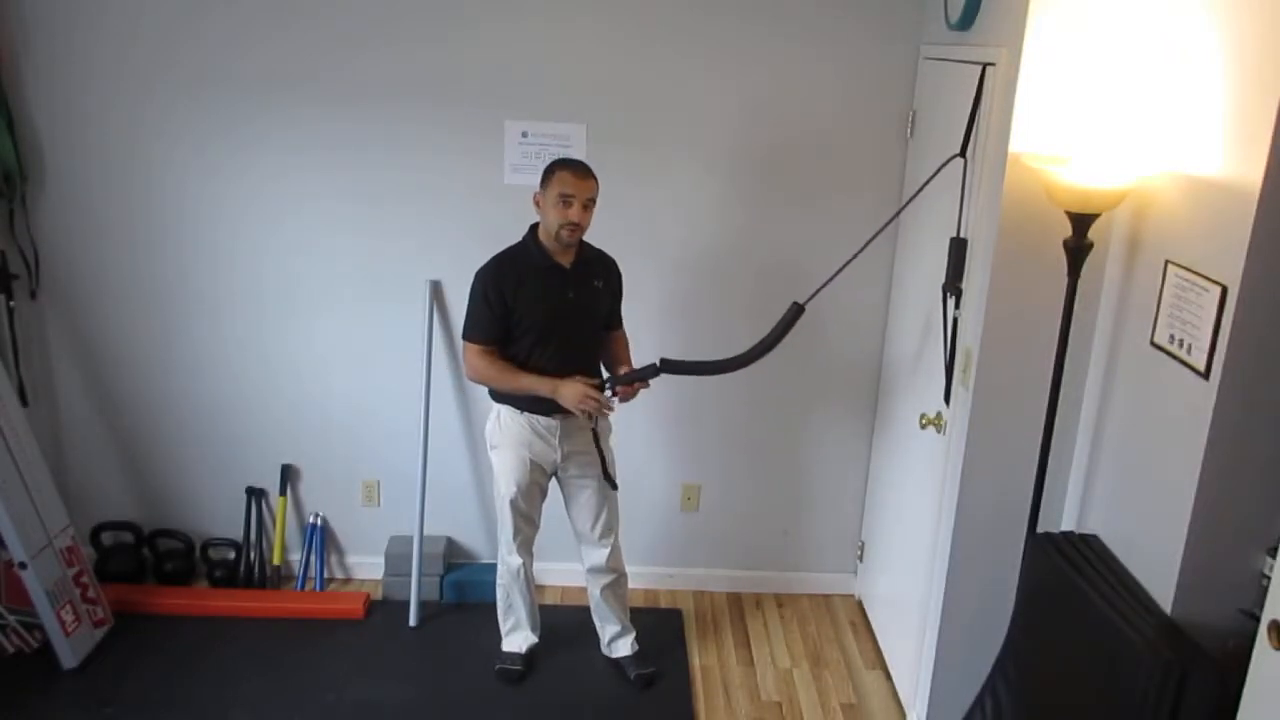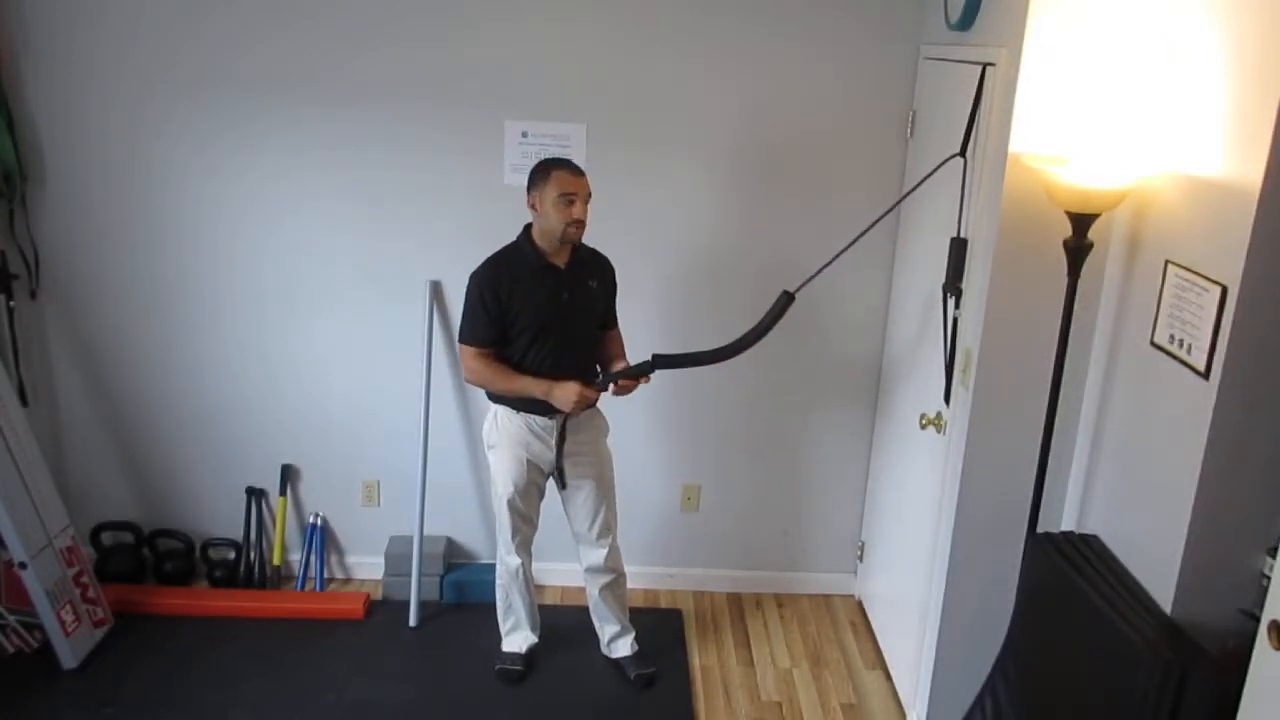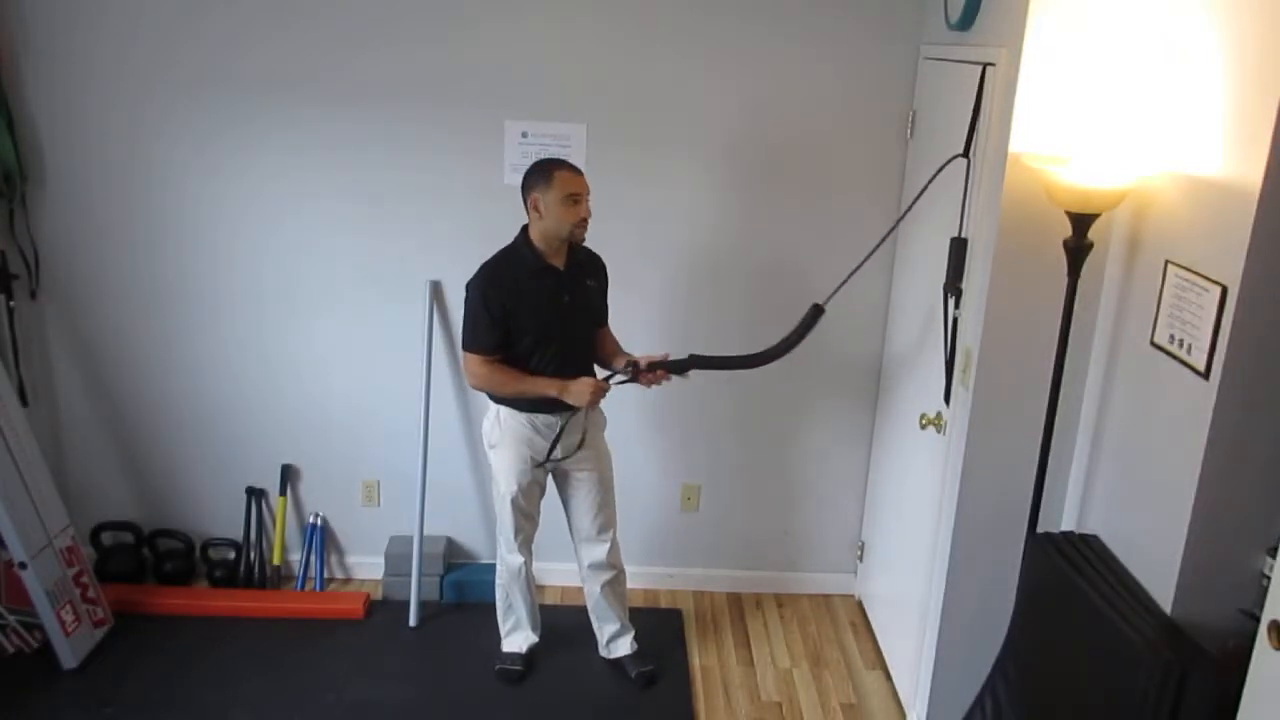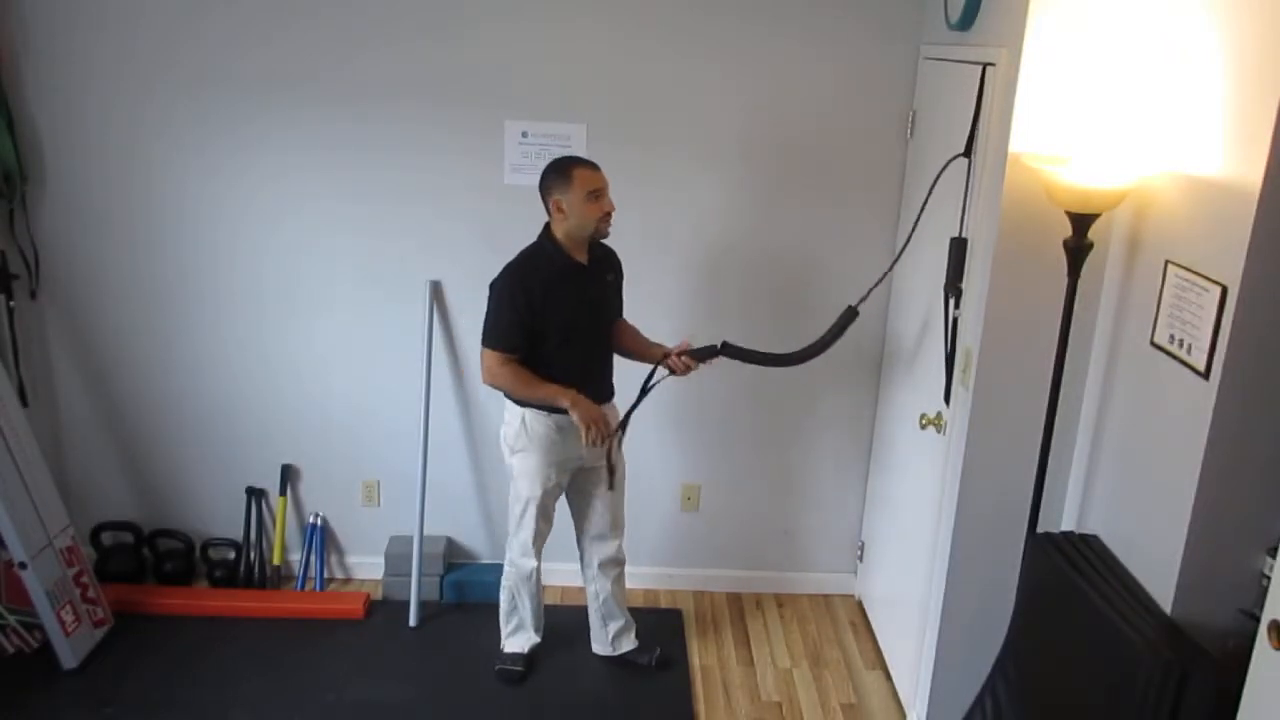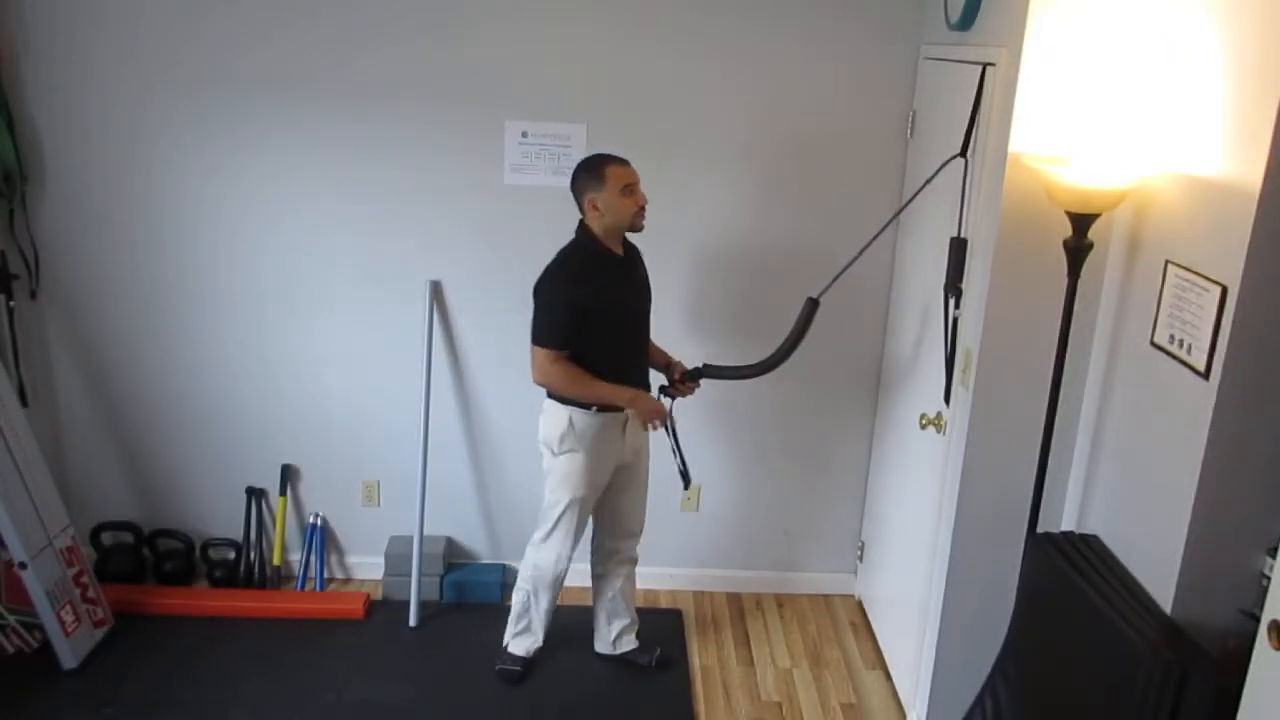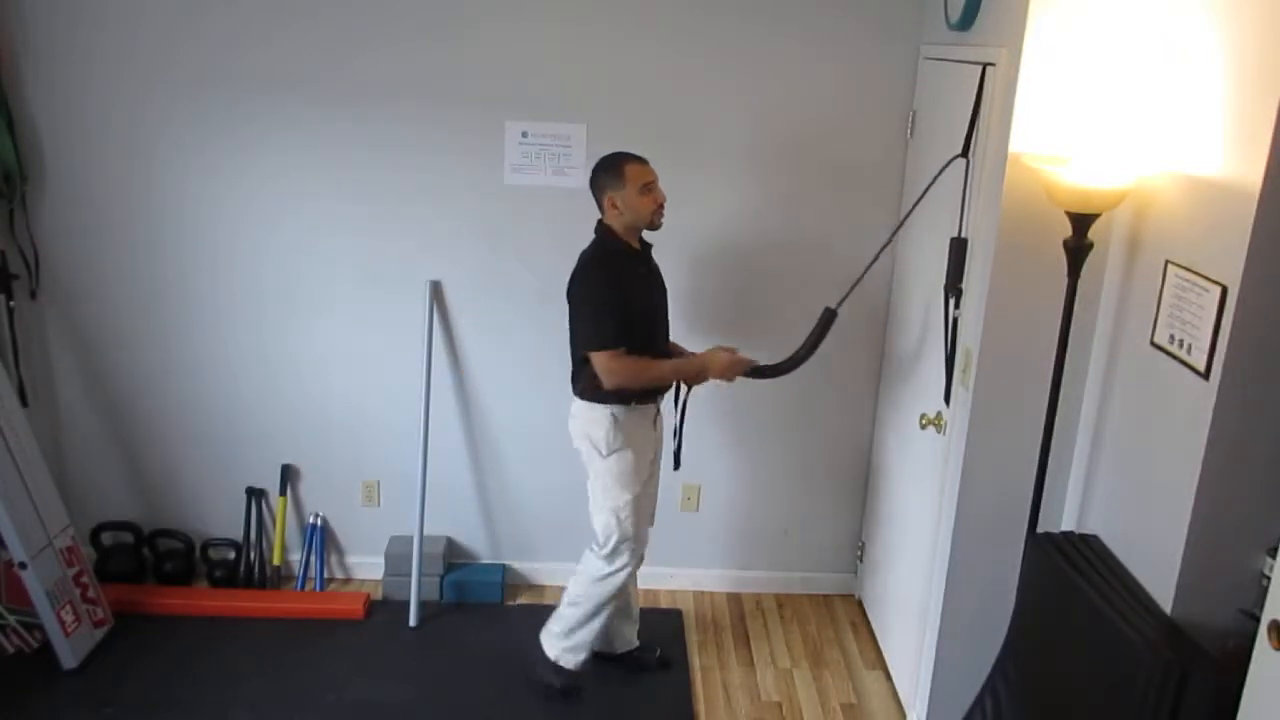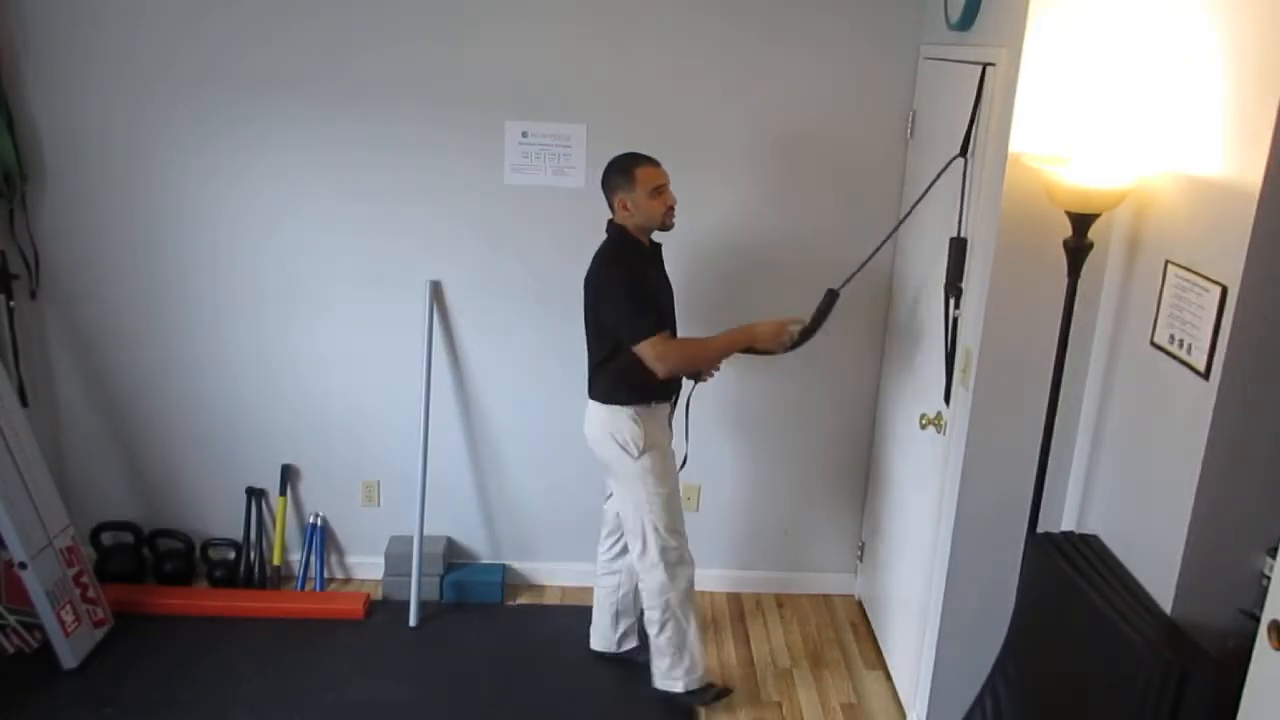
dt=0.3s
person 1, frame 1
left shoulder: (604, 269)
right shoulder: (500, 273)
right elbow: (477, 364)
left wrist: (625, 371)
right wrist: (555, 387)
left hip: (587, 425)
right hip: (520, 426)
left knee: (602, 543)
right knee: (516, 545)
left ankle: (619, 642)
right ankle: (518, 640)
person 1, frame 2
left shoulder: (598, 268)
right shoulder: (495, 275)
right elbow: (473, 365)
left wrist: (619, 368)
right wrist: (549, 389)
left hip: (584, 424)
right hip: (517, 426)
left knee: (600, 544)
right knee: (515, 546)
left ankle: (619, 642)
right ankle: (518, 640)
person 1, frame 3
left shoulder: (591, 266)
right shoulder: (495, 278)
right elbow: (478, 372)
left wrist: (629, 363)
right wrist: (565, 387)
left hip: (582, 422)
right hip: (518, 426)
left knee: (599, 541)
right knee: (515, 545)
left ankle: (618, 643)
right ankle: (519, 640)
person 1, frame 4
left shoulder: (607, 262)
right shoulder: (520, 278)
right elbow: (494, 369)
left wrist: (662, 354)
right wrist: (569, 400)
left hip: (599, 423)
right hip: (539, 428)
left knee: (605, 543)
right knee: (526, 547)
left ankle: (614, 640)
right ankle: (518, 641)
person 1, frame 5
left shoulder: (629, 256)
right shoulder: (567, 275)
right elbow: (548, 371)
left wrist: (667, 365)
right wrist: (631, 398)
left hip: (625, 423)
right hip: (579, 425)
left knee: (621, 541)
right knee: (557, 543)
left ankle: (617, 639)
right ankle: (519, 642)
person 1, frame 6
left shoulder: (639, 253)
right shoulder: (597, 271)
right elbow: (612, 370)
left wrist: (686, 356)
right wrist: (698, 365)
left hip: (643, 414)
right hip: (610, 421)
left knee: (631, 541)
right knee: (620, 547)
left ankle: (617, 640)
right ankle: (560, 647)
person 1, frame 7
left shoulder: (641, 252)
right shoulder: (616, 268)
right elbow: (663, 358)
left wrist: (689, 360)
right wrist: (752, 335)
left hip: (638, 415)
right hip: (627, 421)
left knee: (624, 536)
right knee: (665, 553)
left ankle: (611, 639)
right ankle: (681, 676)
